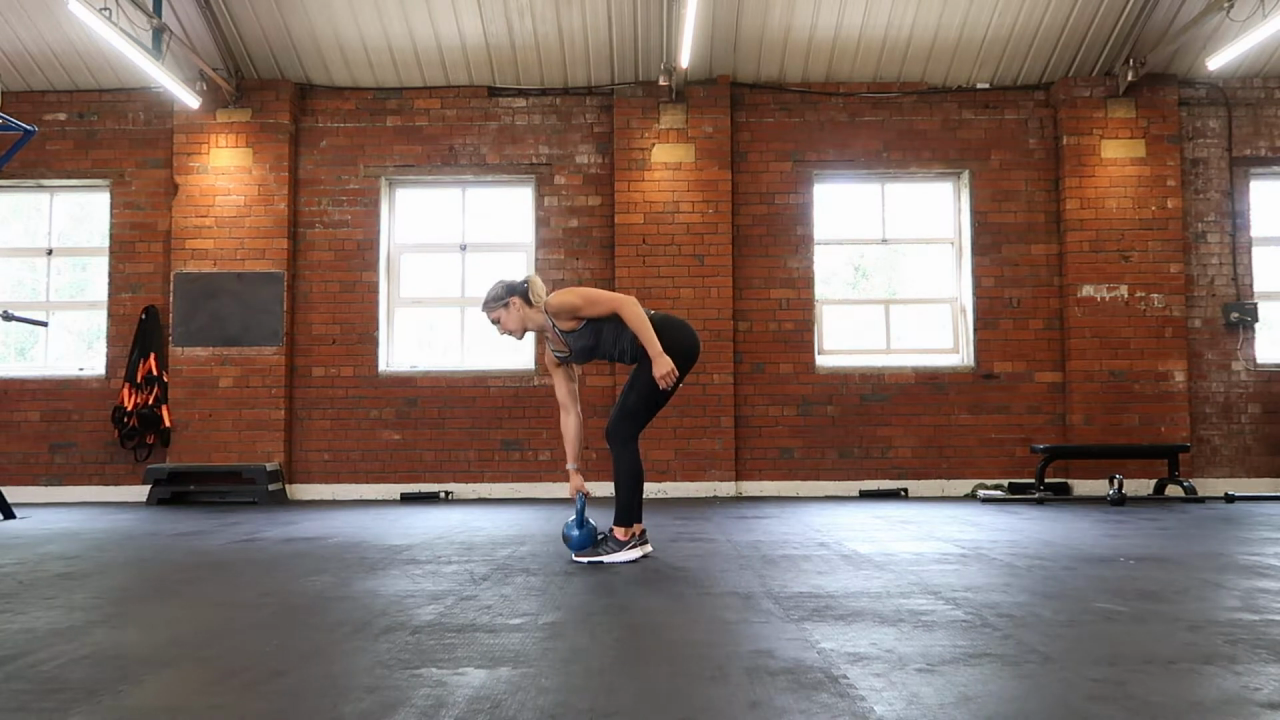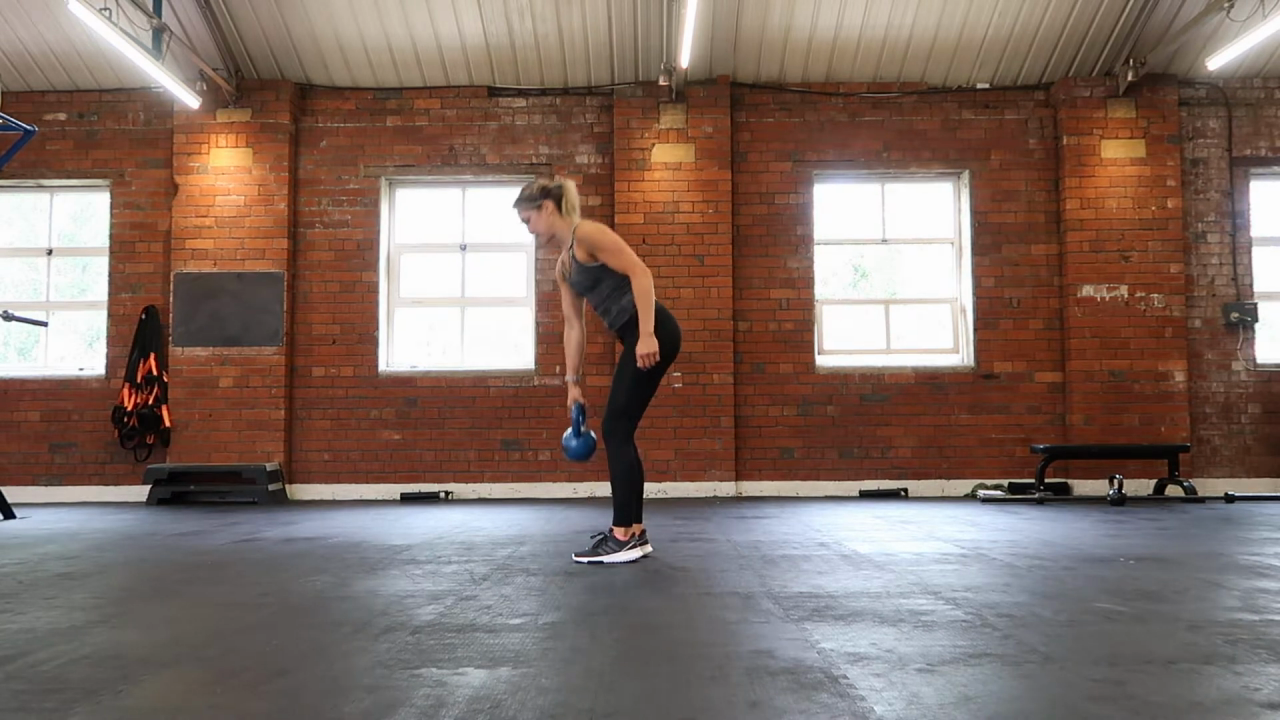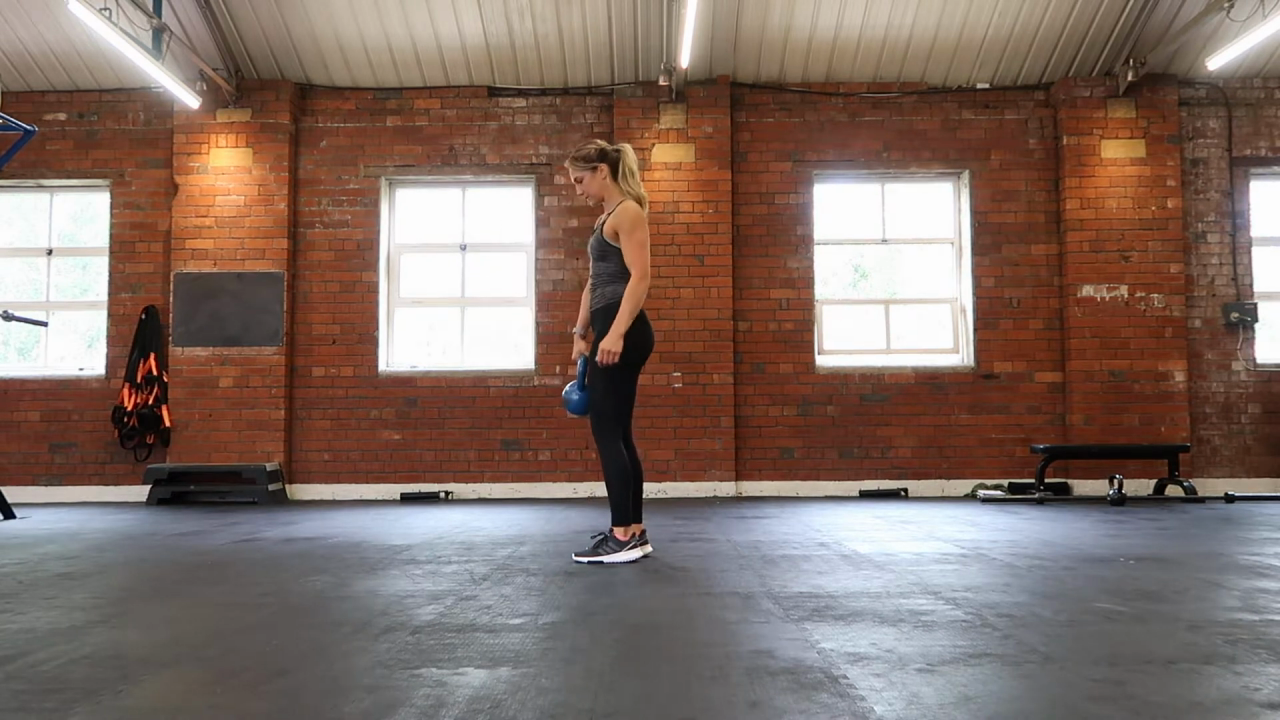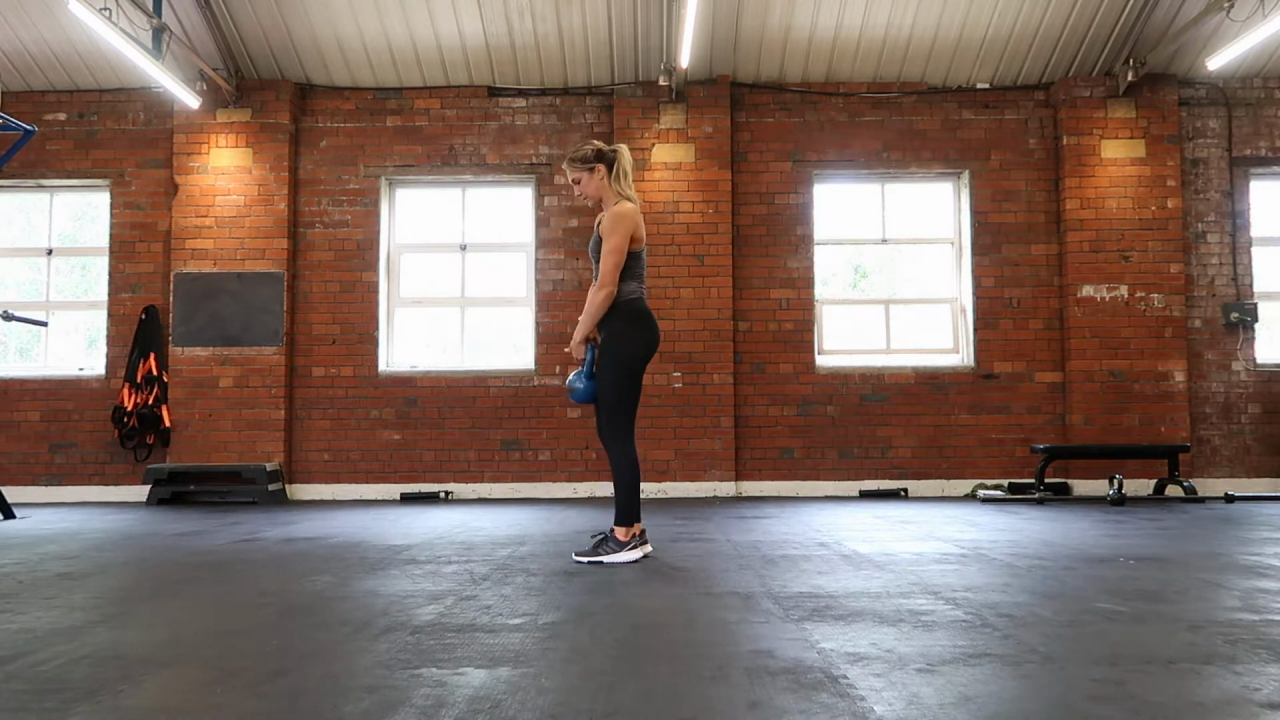
dt=0.4s
person 1, frame 1
left shoulder: (558, 304)
right shoulder: (553, 351)
left elbow: (626, 303)
right elbow: (569, 411)
left wrist: (659, 355)
right wrist: (574, 471)
left hip: (669, 343)
right hip: (655, 351)
left knee: (621, 433)
right knee: (620, 433)
left ankle: (624, 537)
right ankle: (634, 531)
person 1, frame 2
left shoulder: (589, 234)
right shoulder: (564, 264)
left elbow: (640, 275)
right elbow: (573, 325)
left wrist: (647, 336)
right wrist: (573, 382)
left hip: (652, 332)
right hip: (637, 338)
left knee: (616, 432)
right knee: (618, 434)
left ankle: (624, 537)
right ankle: (634, 532)
person 1, frame 3
left shoulder: (628, 213)
right shoulder: (606, 217)
left elbow: (639, 278)
left wrist: (615, 335)
right wrist: (580, 333)
left hip: (622, 332)
right hip: (608, 330)
left knee: (606, 433)
right knee: (617, 434)
left ankle: (623, 537)
right ankle: (634, 532)
person 1, frame 4
left shoulder: (622, 214)
right shoulder: (606, 217)
left elbow: (609, 286)
left wrist: (580, 335)
right wrist: (584, 328)
left hip: (629, 330)
right hip: (619, 332)
left knee: (617, 433)
right knee: (611, 432)
left ankle: (625, 537)
right ankle: (632, 530)
